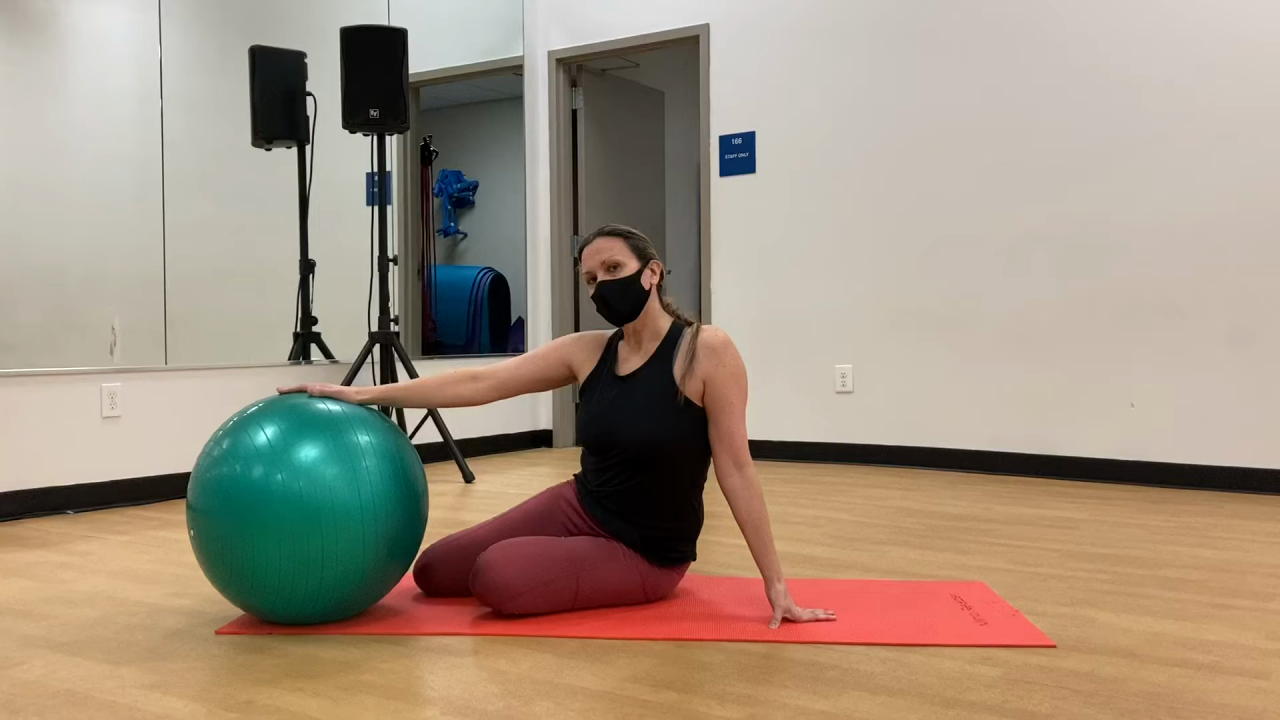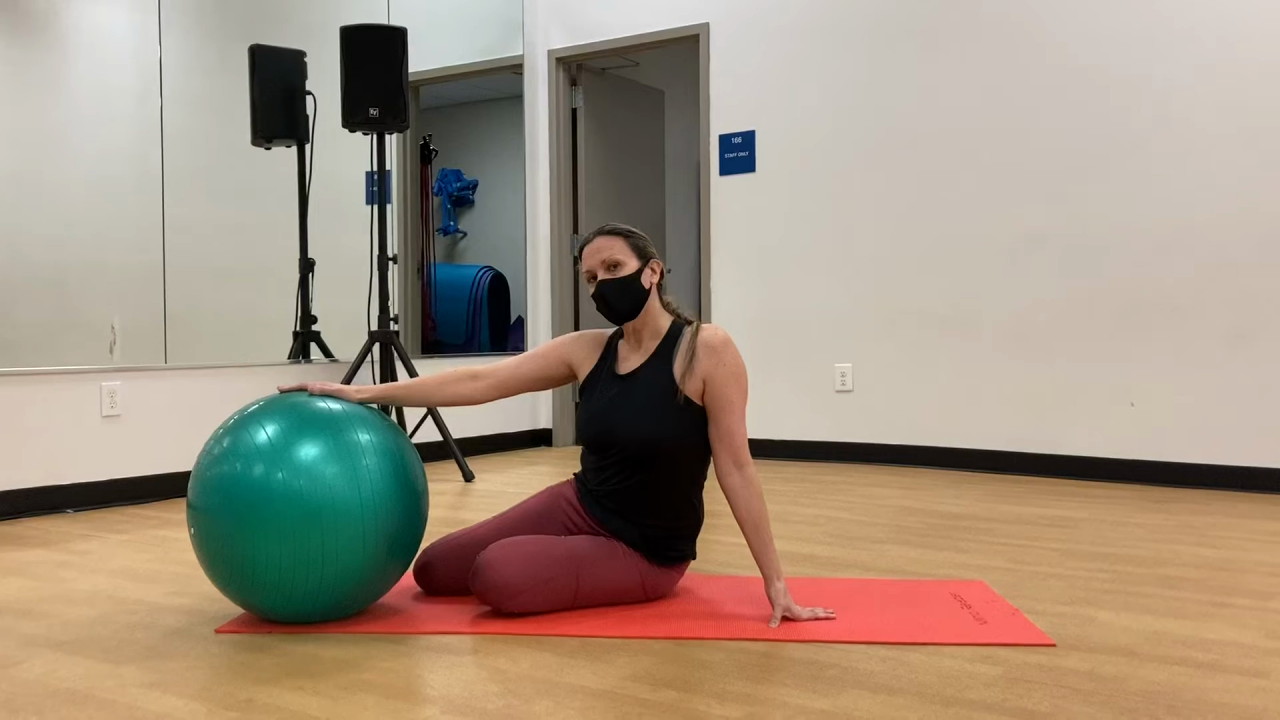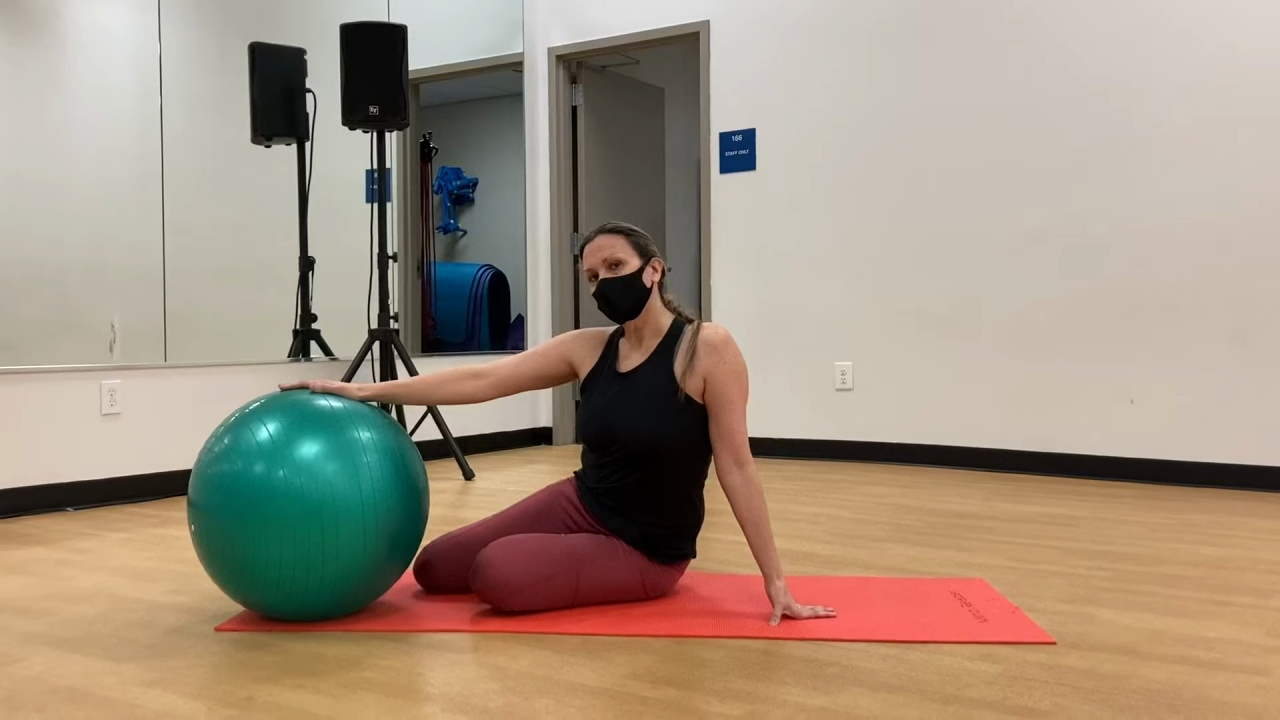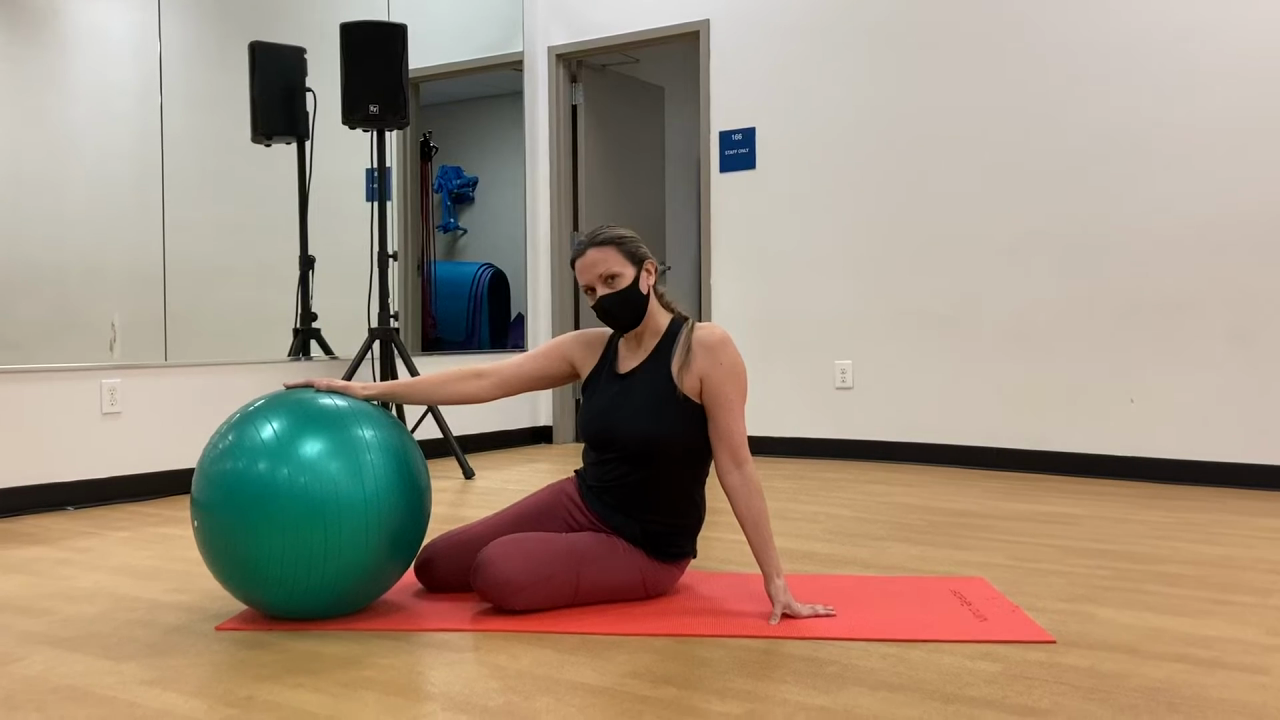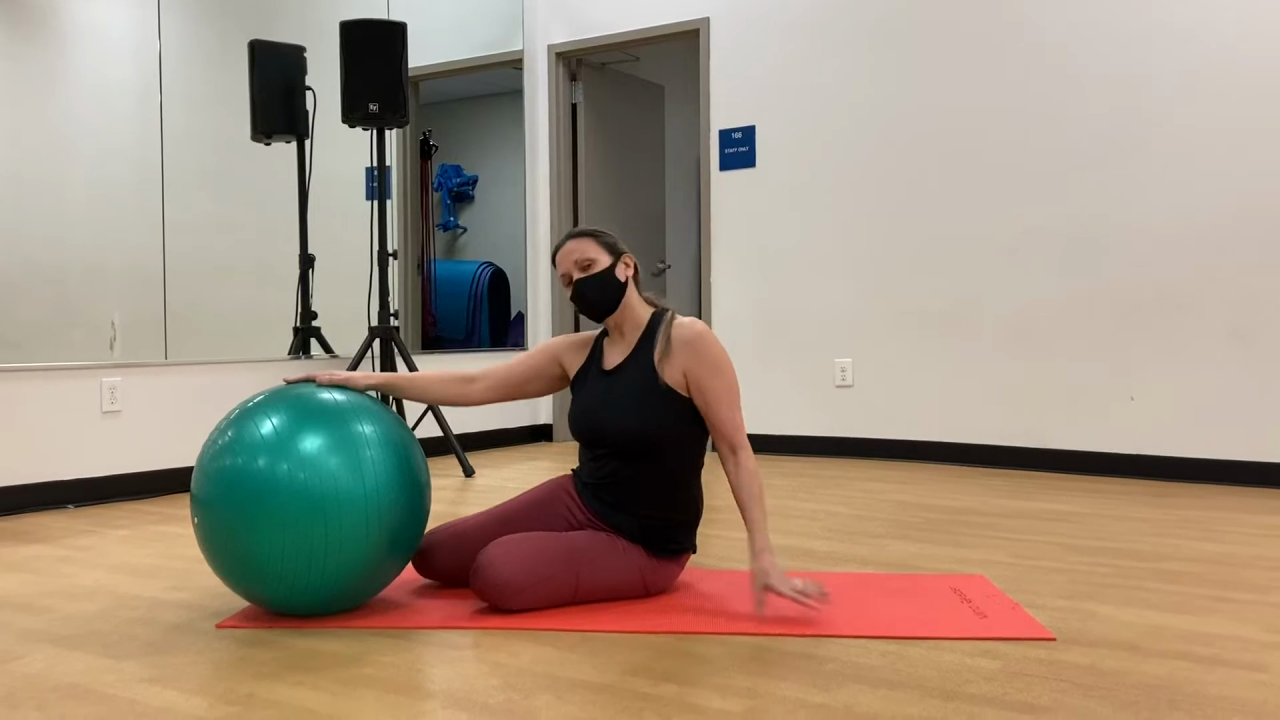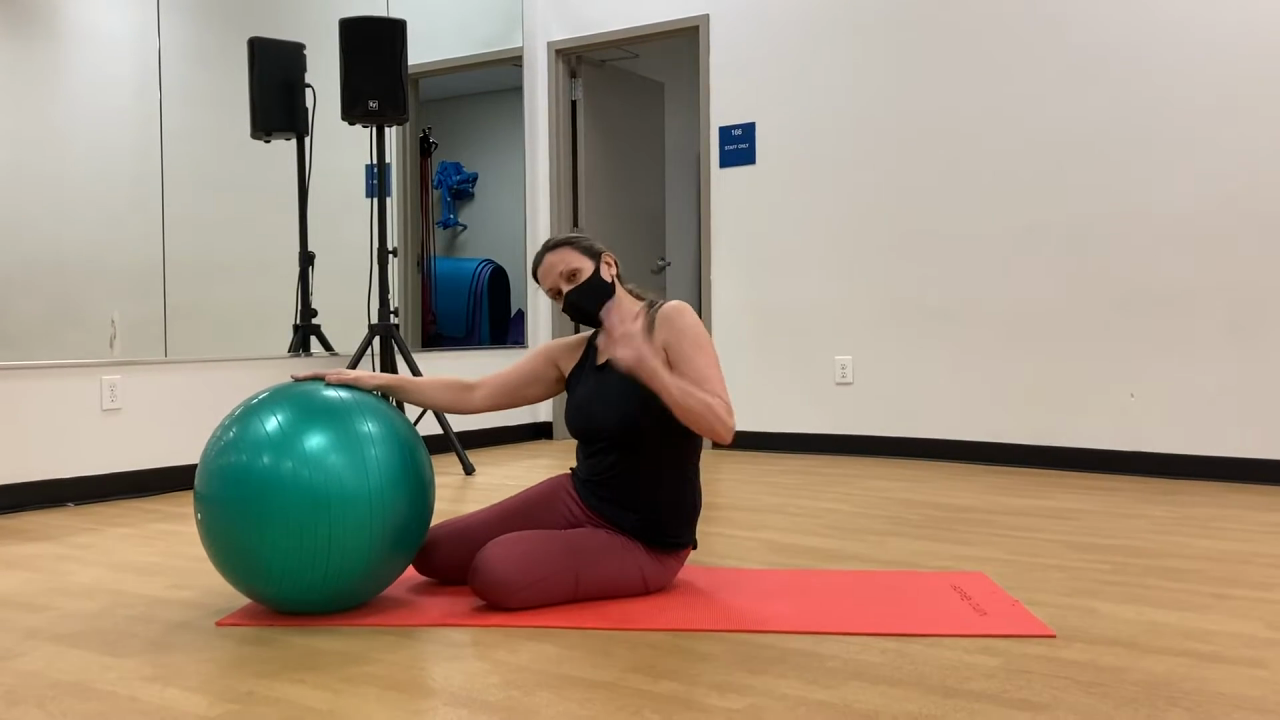
dt=0.3s
person 1, frame 1
left shoulder: (706, 350)
right shoulder: (586, 352)
left elbow: (735, 470)
right elbow: (480, 383)
left wrist: (776, 586)
right wrist: (363, 393)
left hip: (647, 552)
right hip: (579, 508)
left knee: (498, 579)
right knee: (435, 573)
left ankle: (632, 586)
right ankle: (561, 557)
person 1, frame 2
left shoulder: (706, 349)
right shoulder: (586, 350)
left elbow: (735, 468)
right elbow: (480, 383)
left wrist: (776, 583)
right wrist: (364, 392)
left hip: (647, 551)
right hip: (579, 507)
left knee: (497, 578)
right knee: (435, 571)
left ankle: (637, 585)
right ankle: (570, 560)
person 1, frame 3
left shoulder: (708, 347)
right shoulder: (588, 349)
left elbow: (736, 468)
right elbow: (482, 381)
left wrist: (776, 583)
right wrist: (365, 390)
left hip: (647, 549)
right hip: (579, 505)
left knee: (498, 577)
right knee: (436, 569)
left ankle: (634, 584)
right ankle: (569, 560)
person 1, frame 4
left shoulder: (706, 347)
right shoulder: (587, 349)
left elbow: (735, 467)
right elbow: (483, 380)
left wrist: (776, 582)
right wrist: (370, 389)
left hip: (647, 548)
right hip: (580, 504)
left knee: (498, 575)
right knee: (436, 567)
left ankle: (638, 582)
right ankle: (572, 554)
person 1, frame 5
left shoulder: (689, 340)
right shoulder: (576, 353)
left elbow: (736, 452)
right elbow: (475, 386)
left wrist: (763, 557)
right wrist: (368, 381)
left hip: (646, 543)
right hip: (580, 499)
left knee: (504, 576)
right knee: (435, 557)
left ankle: (640, 576)
right ankle: (581, 551)
person 1, frame 6
left shoulder: (670, 321)
right shoulder: (568, 355)
left elbow: (720, 427)
right elbow: (473, 395)
left wrist: (647, 367)
right wrist: (375, 380)
left hip: (645, 540)
right hip: (578, 500)
left knee: (495, 574)
right knee: (435, 554)
left ankle: (626, 574)
right ankle: (576, 553)
